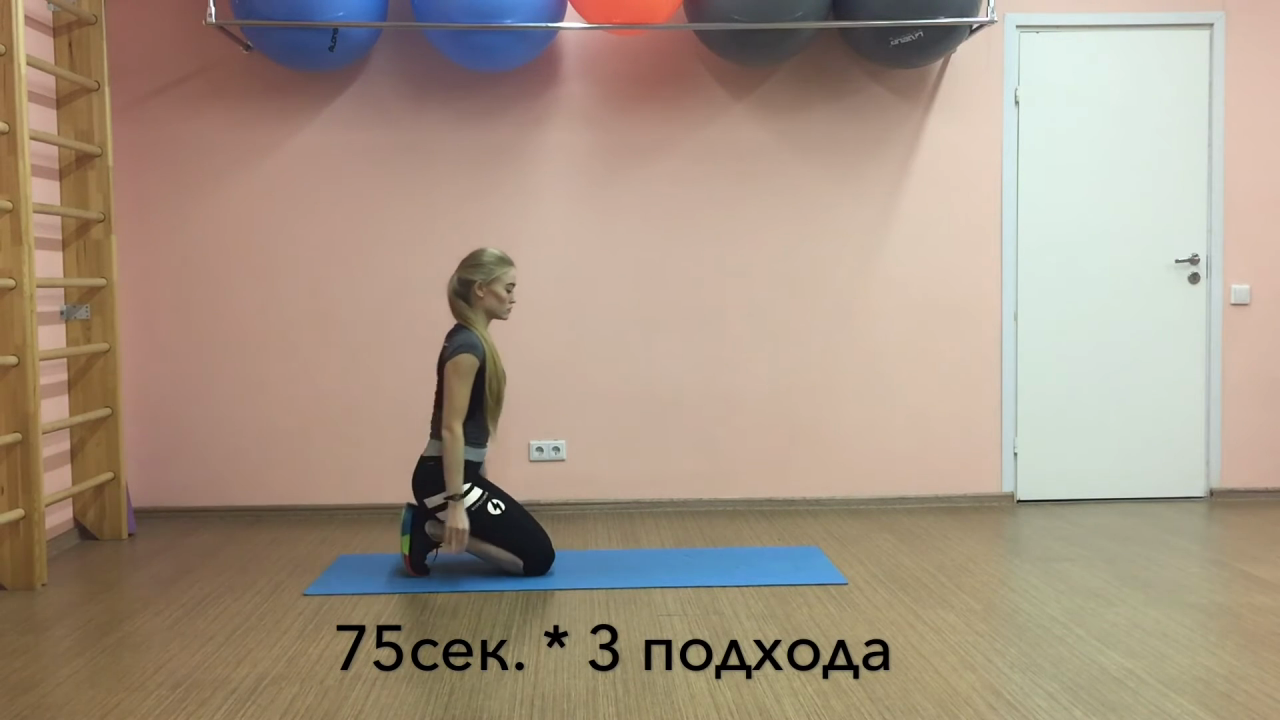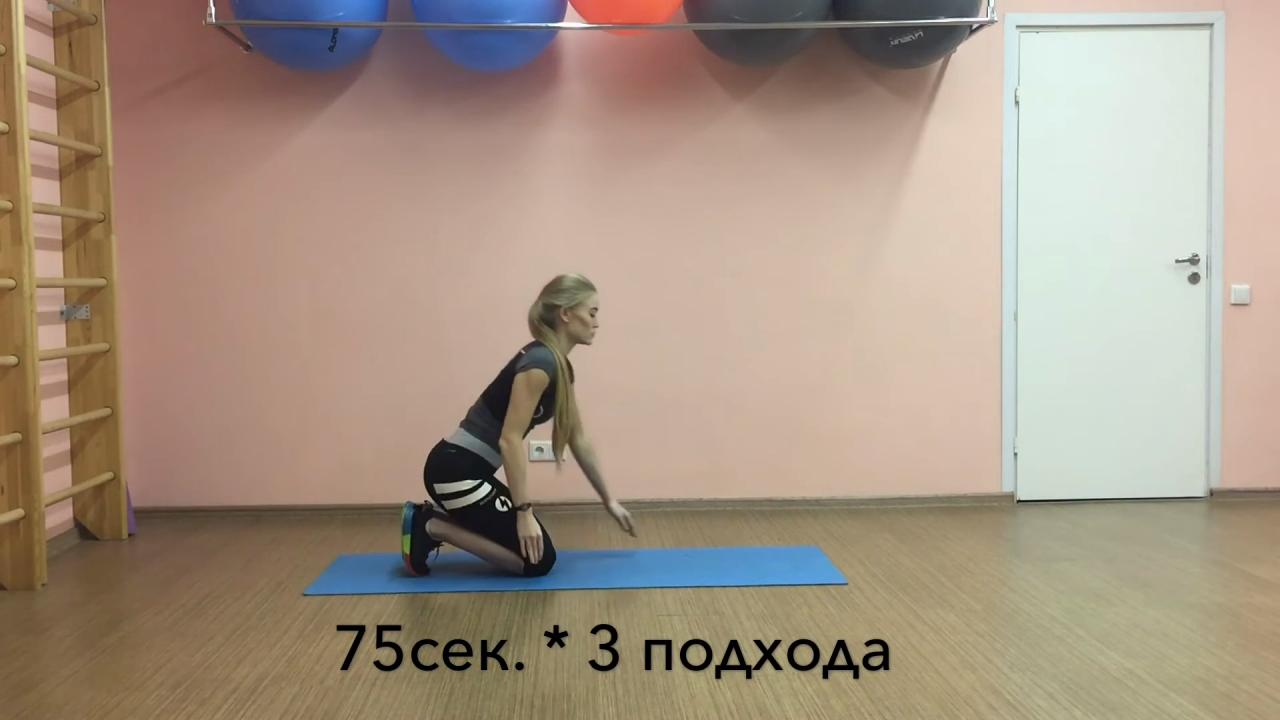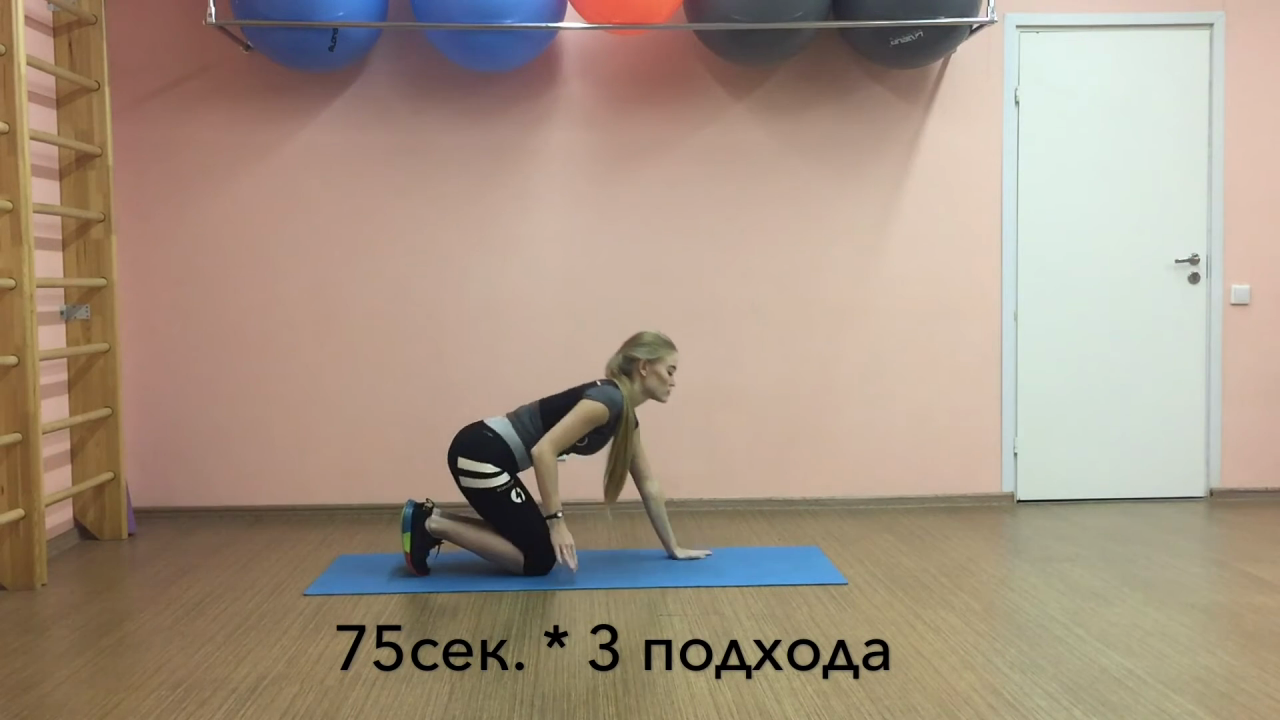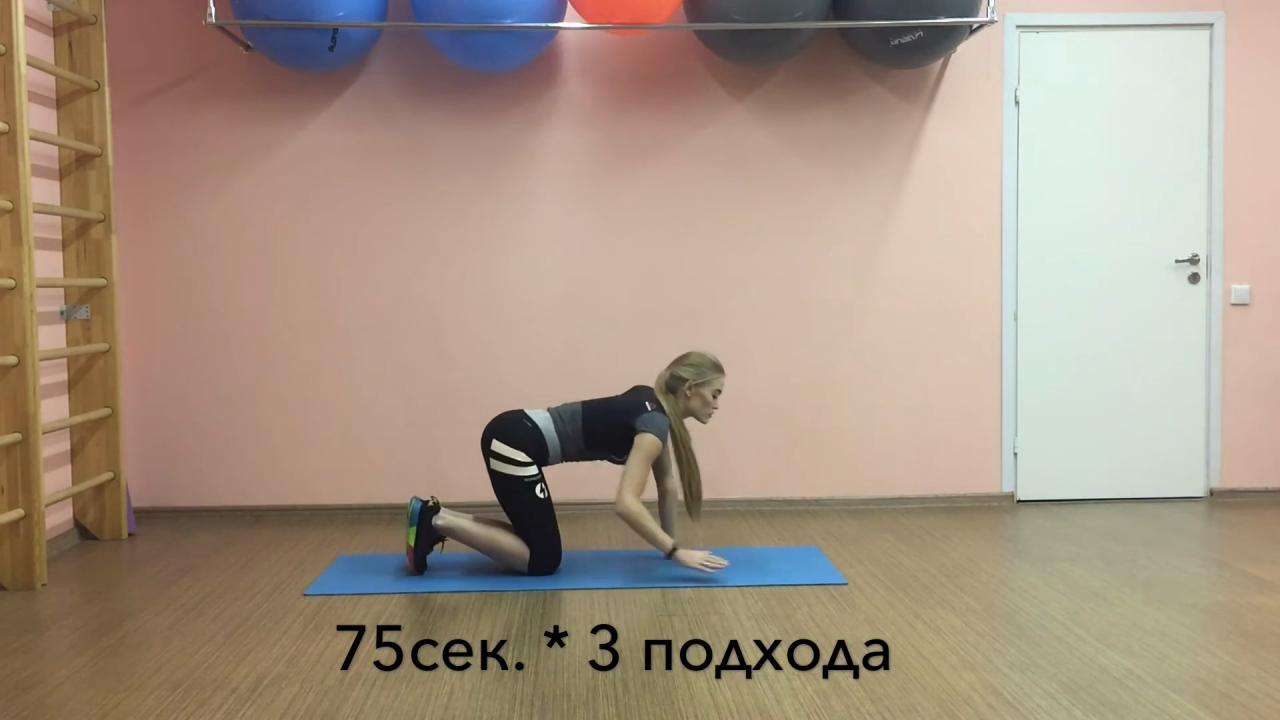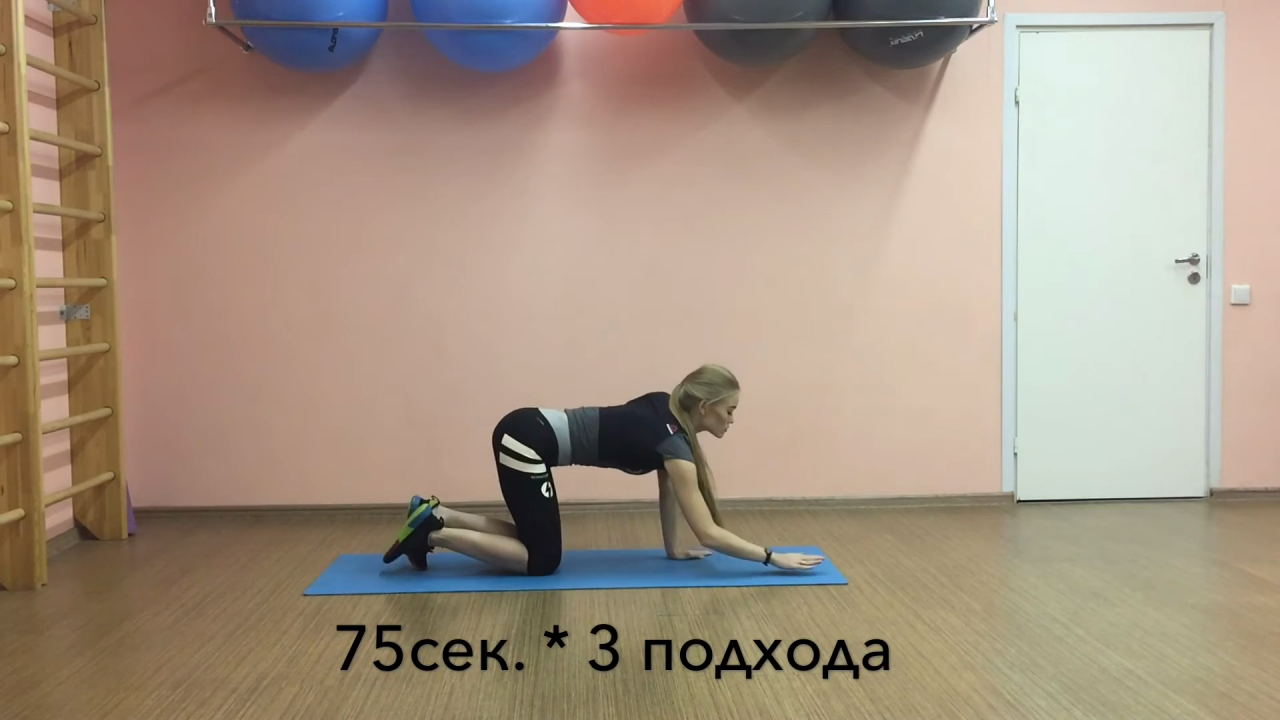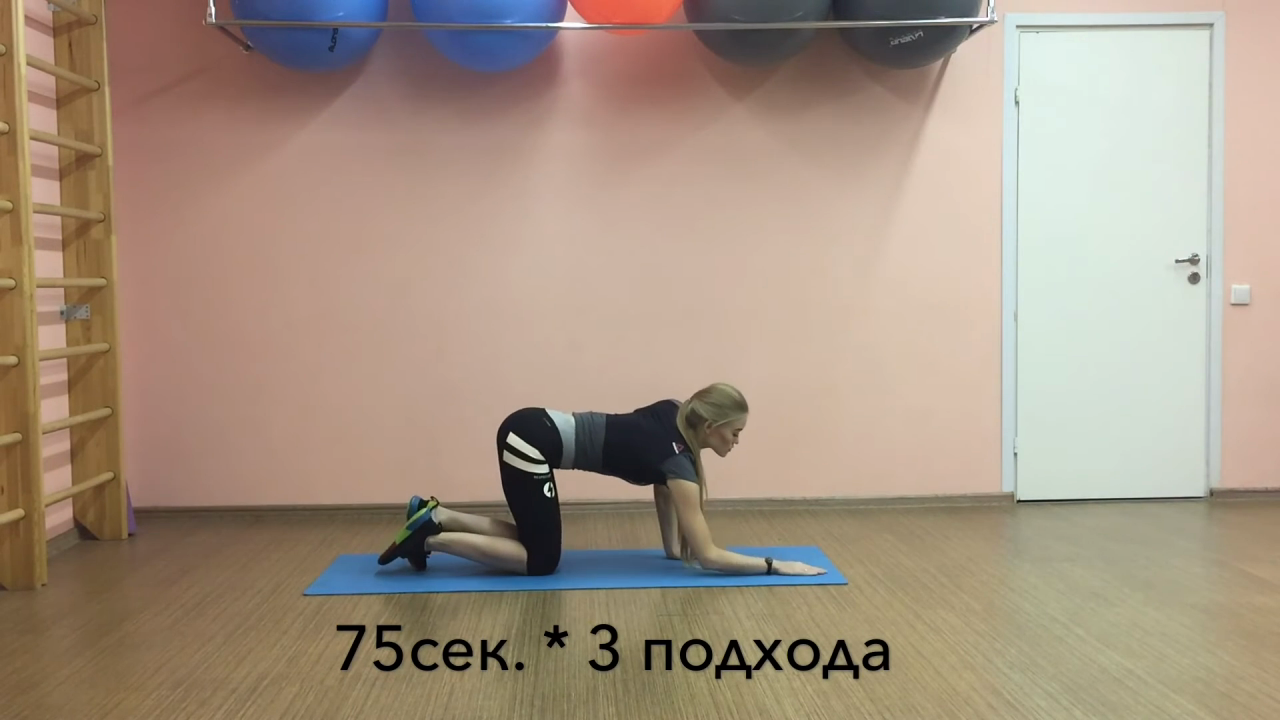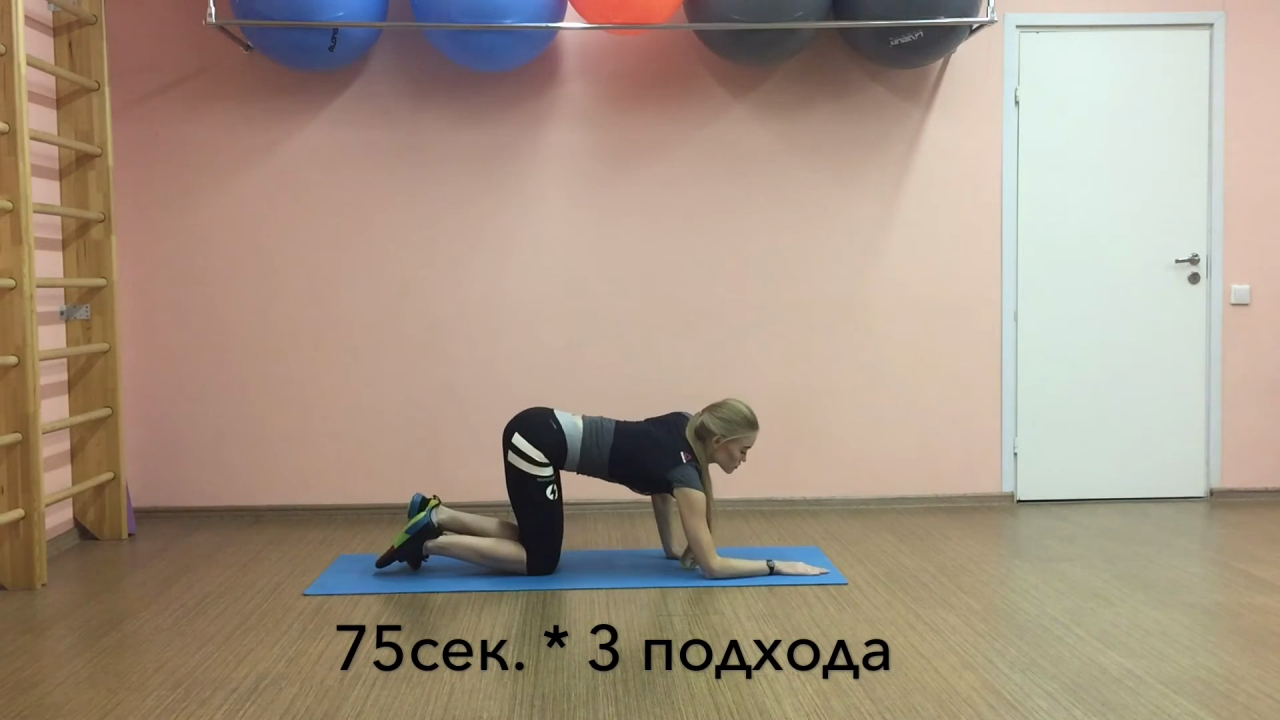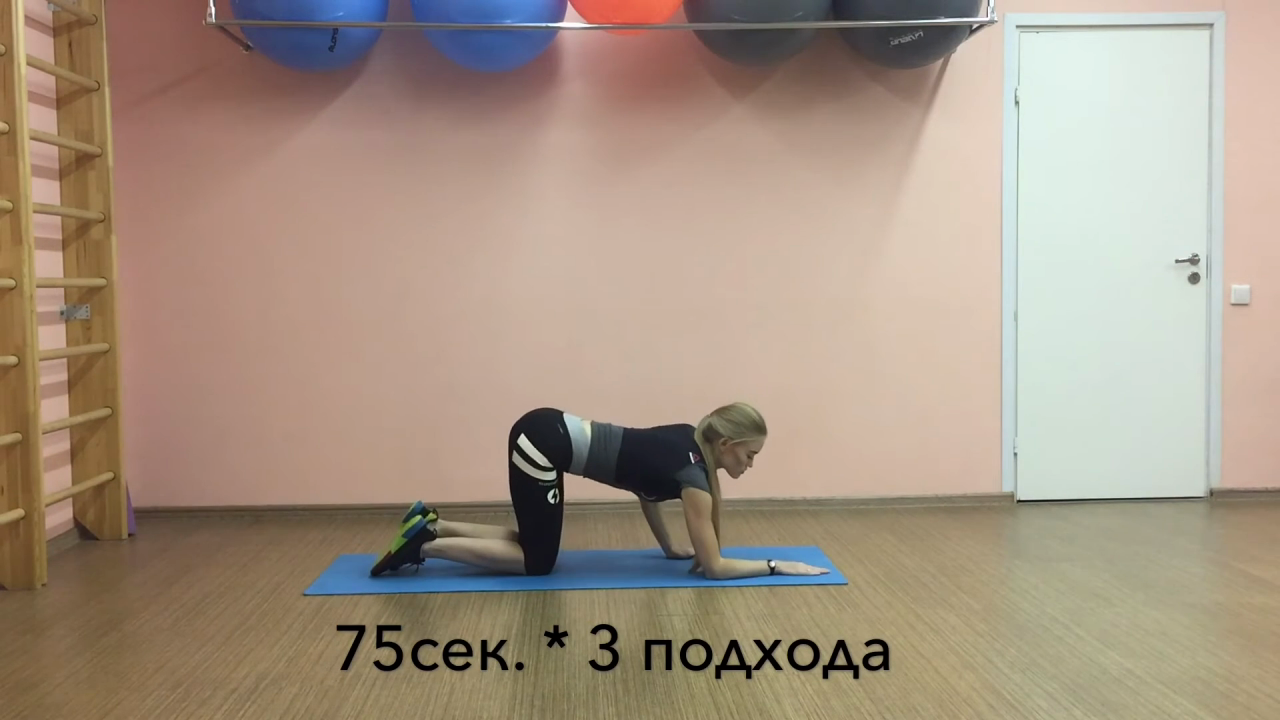
dt=0.3s
person 1, frame 1
left shoulder: (472, 340)
right shoulder: (466, 345)
right elbow: (451, 429)
right wrist: (455, 504)
left hip: (462, 473)
right hip: (444, 479)
right knee: (538, 558)
left ankle: (429, 524)
right ankle: (431, 529)
person 1, frame 2
left shoulder: (558, 364)
right shoulder: (541, 362)
left elbow: (578, 439)
right elbow: (510, 440)
left wrist: (609, 500)
right wrist: (524, 512)
left hip: (468, 470)
right hip: (456, 471)
left knee: (533, 549)
right knee: (538, 559)
left ankle: (430, 519)
right ankle: (432, 527)
person 1, frame 3
left shoulder: (621, 411)
right shoulder: (608, 401)
left elbow: (647, 484)
right elbow: (542, 452)
left wrist: (672, 546)
right wrist: (556, 522)
left hip: (484, 451)
right hip: (478, 453)
left knee: (527, 541)
right knee: (538, 559)
left ankle: (430, 518)
right ankle: (432, 525)
person 1, frame 4
left shoulder: (656, 408)
right shoulder: (655, 422)
left elbow: (666, 483)
right elbow: (626, 503)
left wrist: (675, 548)
right wrist: (676, 552)
left hip: (511, 436)
right hip: (514, 443)
left knee: (536, 542)
right knee: (544, 561)
left ankle: (437, 516)
right ankle: (439, 522)
person 1, frame 5
left shoulder: (668, 407)
right shoulder: (673, 443)
left elbow: (666, 485)
right elbow: (709, 534)
left wrist: (673, 549)
right wrist: (774, 557)
left hip: (522, 431)
right hip: (526, 441)
left knee: (537, 541)
right knee: (542, 560)
left ankle: (438, 515)
right ankle: (433, 533)
person 1, frame 6
left shoulder: (674, 414)
right shoulder: (678, 460)
right elbow: (708, 556)
left wrist: (672, 549)
right wrist: (775, 565)
left hip: (529, 429)
right hip: (531, 441)
left knee: (535, 543)
right knee: (542, 561)
left ankle: (436, 517)
right ankle: (430, 538)
person 1, frame 7
left shoulder: (683, 424)
right shoulder: (686, 470)
right elbow: (712, 566)
left wrist: (671, 548)
right wrist: (778, 566)
left hip: (537, 429)
right hip: (537, 440)
left knee: (536, 539)
right knee: (541, 560)
left ankle: (437, 515)
right ankle: (429, 539)
person 1, frame 8
left shoulder: (689, 437)
right shoulder: (694, 473)
left elbow: (646, 486)
right elbow: (714, 567)
left wrist: (669, 548)
right wrist: (777, 566)
left hip: (543, 430)
right hip: (543, 444)
left knee: (534, 544)
right knee: (537, 561)
left ankle: (431, 525)
right ankle: (425, 543)
